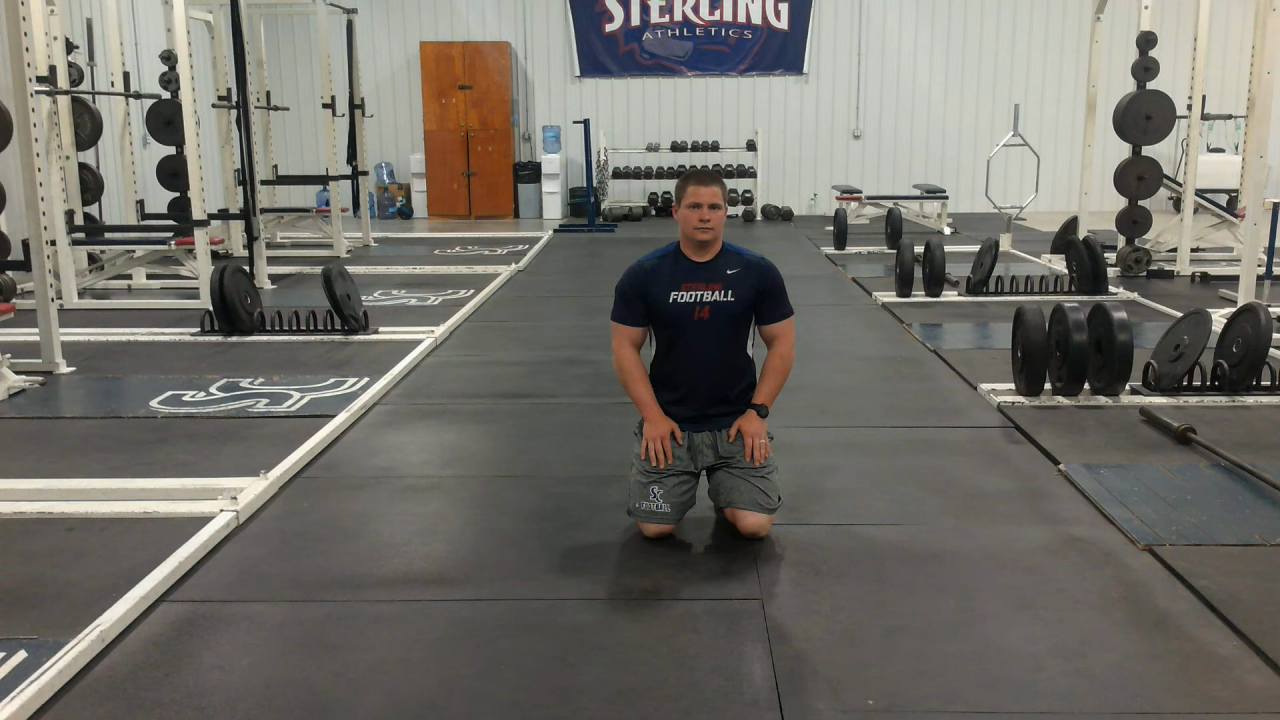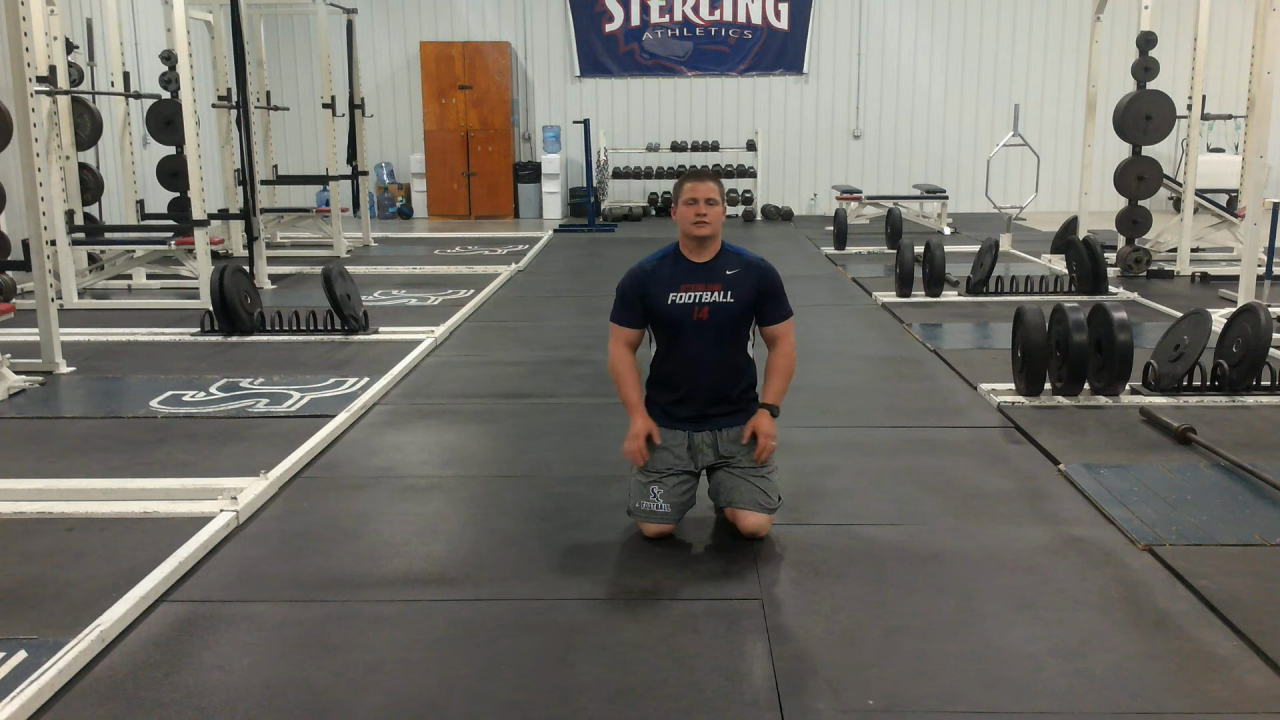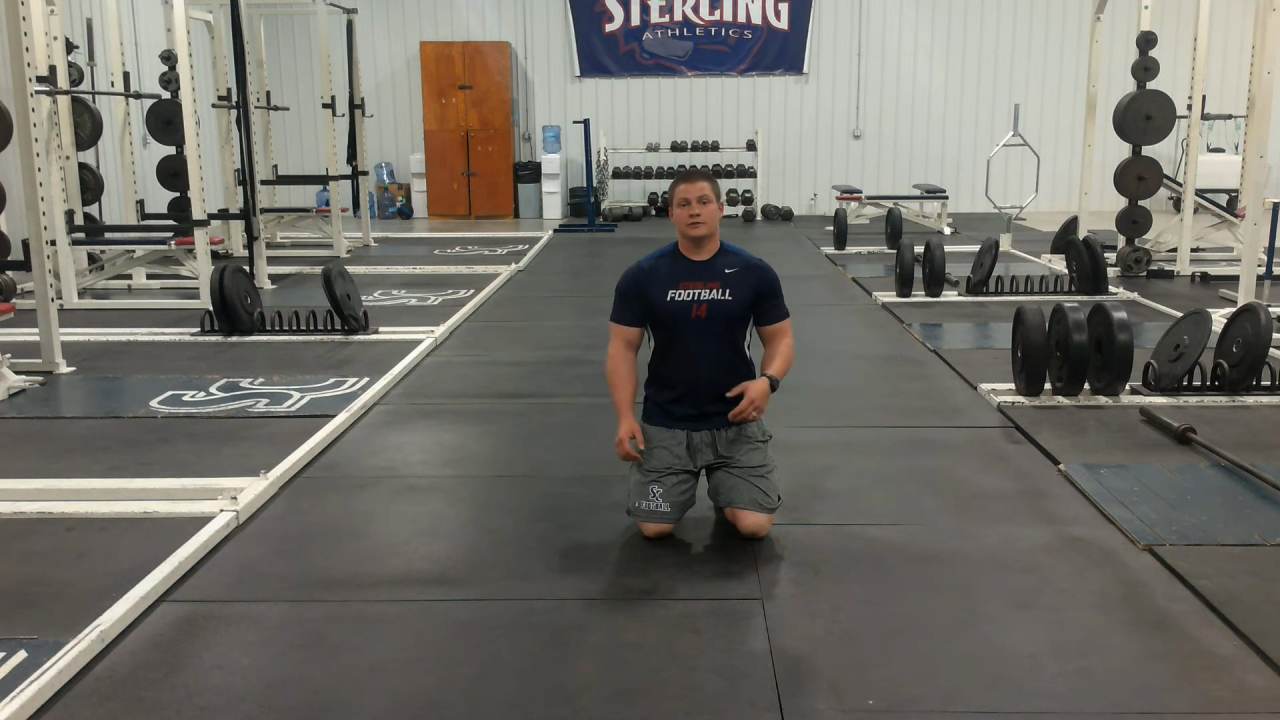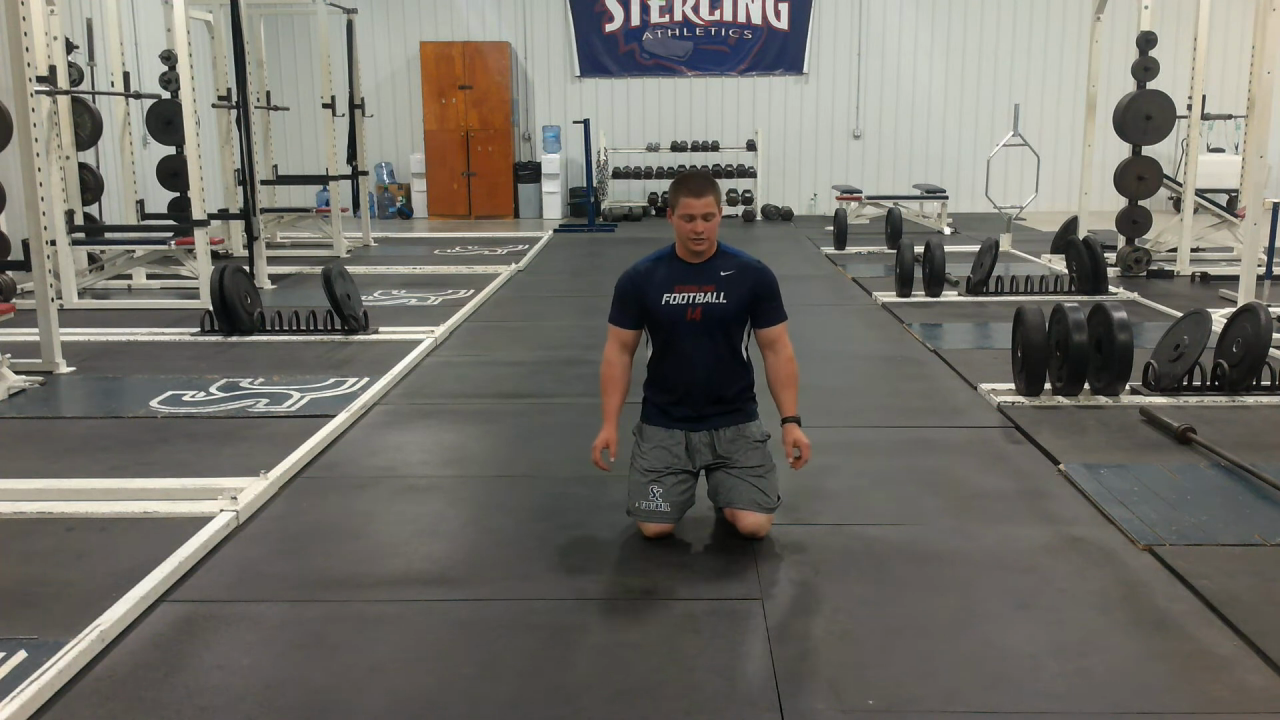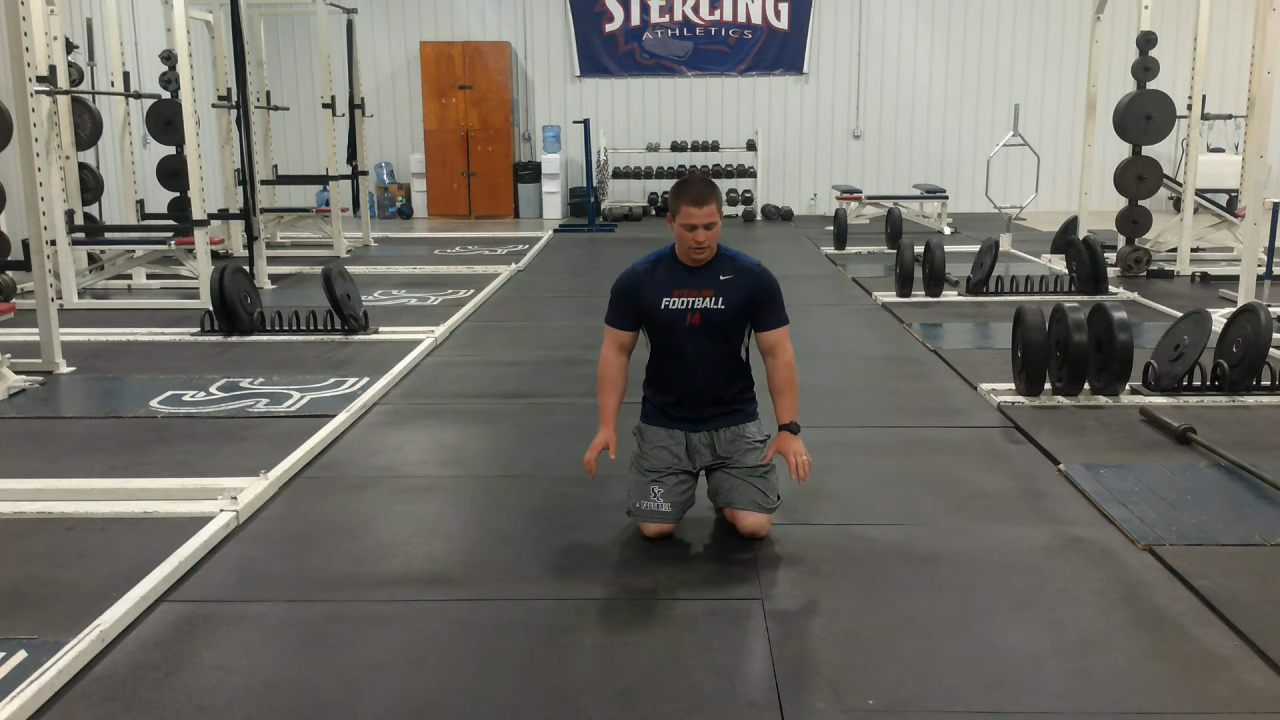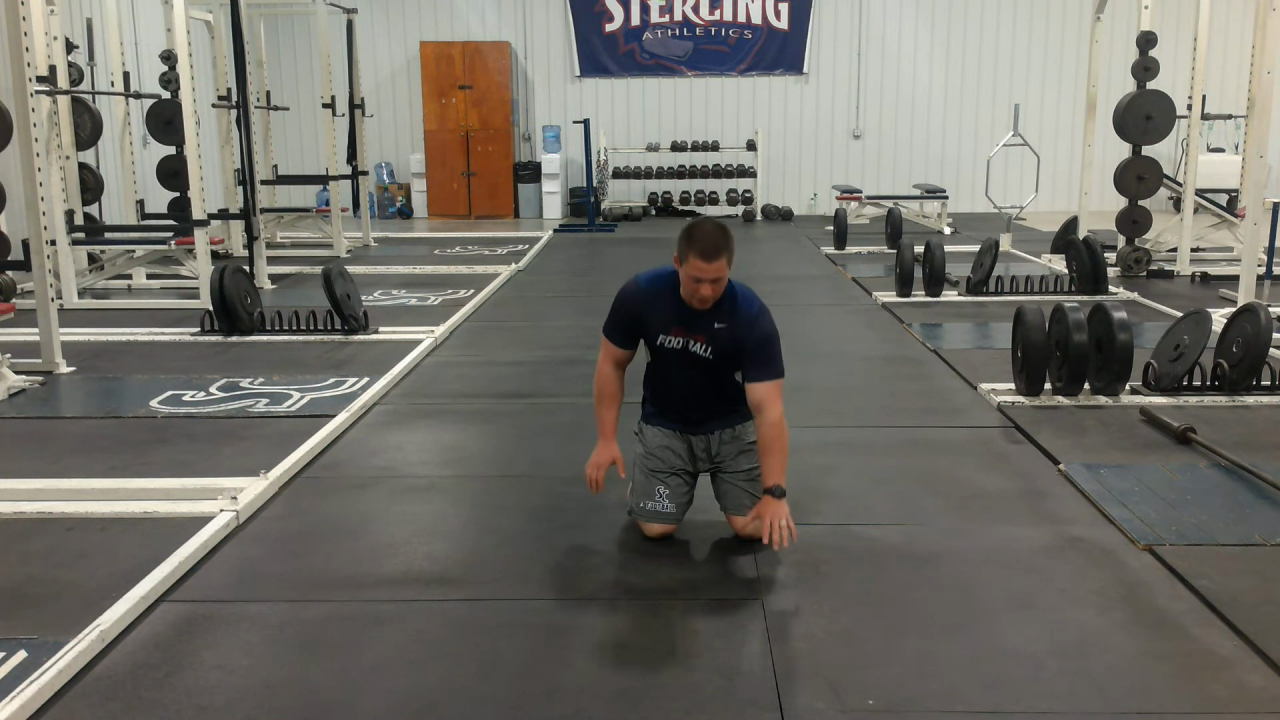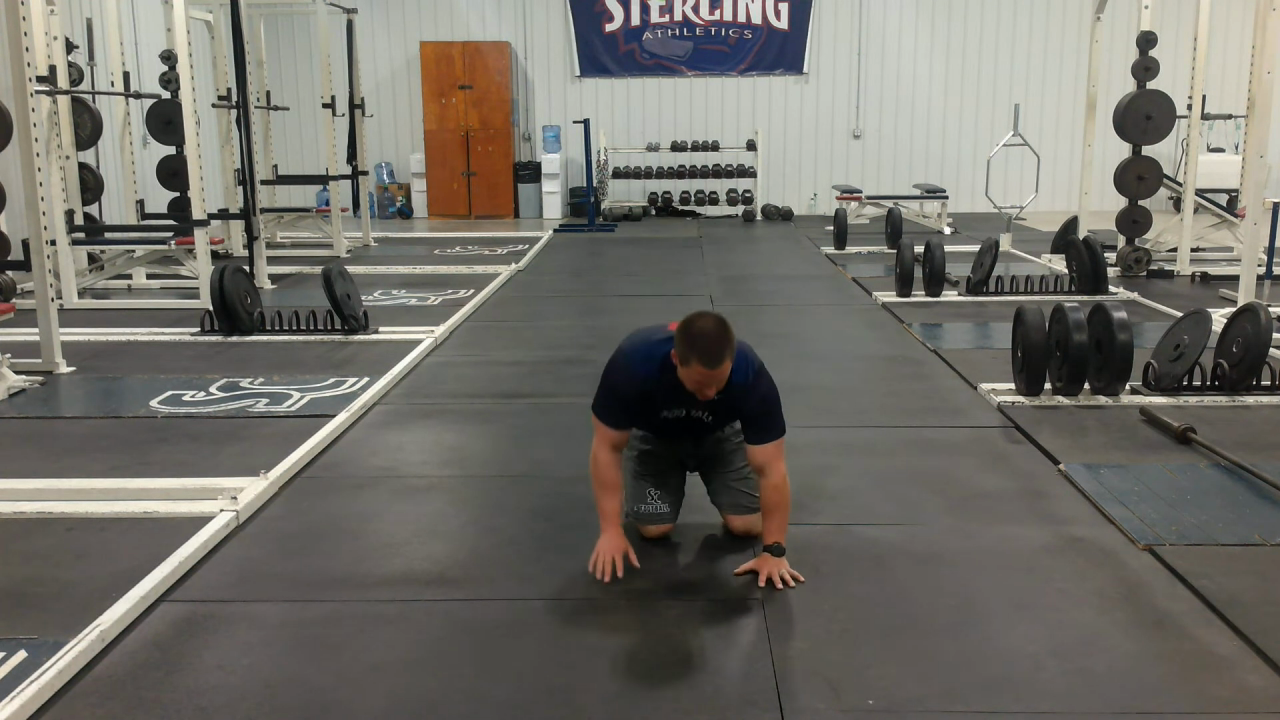
dt=0.7s
person 1, frame 1
left shoulder: (758, 272)
right shoulder: (643, 275)
left elbow: (781, 346)
right elbow: (625, 348)
left wrist: (757, 411)
right wrist: (652, 415)
left hip: (737, 420)
right hip: (668, 421)
left knee: (754, 525)
right knee: (655, 526)
left ankle: (722, 486)
right ankle: (688, 479)
person 1, frame 2
left shoulder: (757, 273)
right shoulder: (644, 277)
left elbow: (782, 345)
right elbow: (621, 347)
left wrist: (767, 410)
right wrist: (637, 415)
left hip: (737, 421)
right hip: (667, 421)
left knee: (754, 525)
right knee: (655, 526)
left ankle: (721, 483)
right ankle: (690, 478)
person 1, frame 3
left shoulder: (755, 273)
right shoulder: (642, 276)
left elbow: (780, 339)
right elbow: (622, 348)
left wrist: (768, 381)
right wrist: (626, 416)
left hip: (735, 421)
right hip: (665, 422)
left knee: (754, 525)
right knee: (655, 527)
left ankle: (720, 484)
right ankle: (689, 480)
person 1, frame 4
left shoulder: (753, 275)
right shoulder: (639, 278)
left elbow: (776, 349)
right elbow: (619, 351)
left wrist: (790, 421)
right wrist: (609, 423)
left hip: (735, 421)
right hip: (664, 423)
left knee: (754, 525)
right knee: (655, 527)
left ankle: (719, 483)
right ankle: (689, 478)
person 1, frame 5
left shoulder: (753, 277)
right shoulder: (637, 280)
left elbow: (778, 354)
right elbow: (616, 351)
left wrist: (788, 428)
right wrist: (607, 425)
left hip: (734, 422)
right hip: (664, 424)
left knee: (753, 525)
right knee: (655, 527)
left ankle: (721, 486)
right ankle: (685, 481)
person 1, frame 6
left shoulder: (752, 317)
right shoulder: (639, 295)
left elbow: (768, 409)
right elbow: (612, 364)
left wrist: (774, 493)
right wrist: (607, 440)
left hip: (733, 426)
right hip: (666, 425)
left knee: (752, 528)
right knee: (656, 527)
left ankle: (715, 477)
right ankle: (639, 480)
person 1, frame 7
left shoulder: (751, 377)
right shoulder: (632, 365)
left elbow: (771, 469)
right elbow: (606, 449)
left wrist: (774, 550)
right wrist: (611, 531)
left hip: (722, 433)
right hip: (653, 435)
left knee: (748, 524)
right knee: (654, 527)
